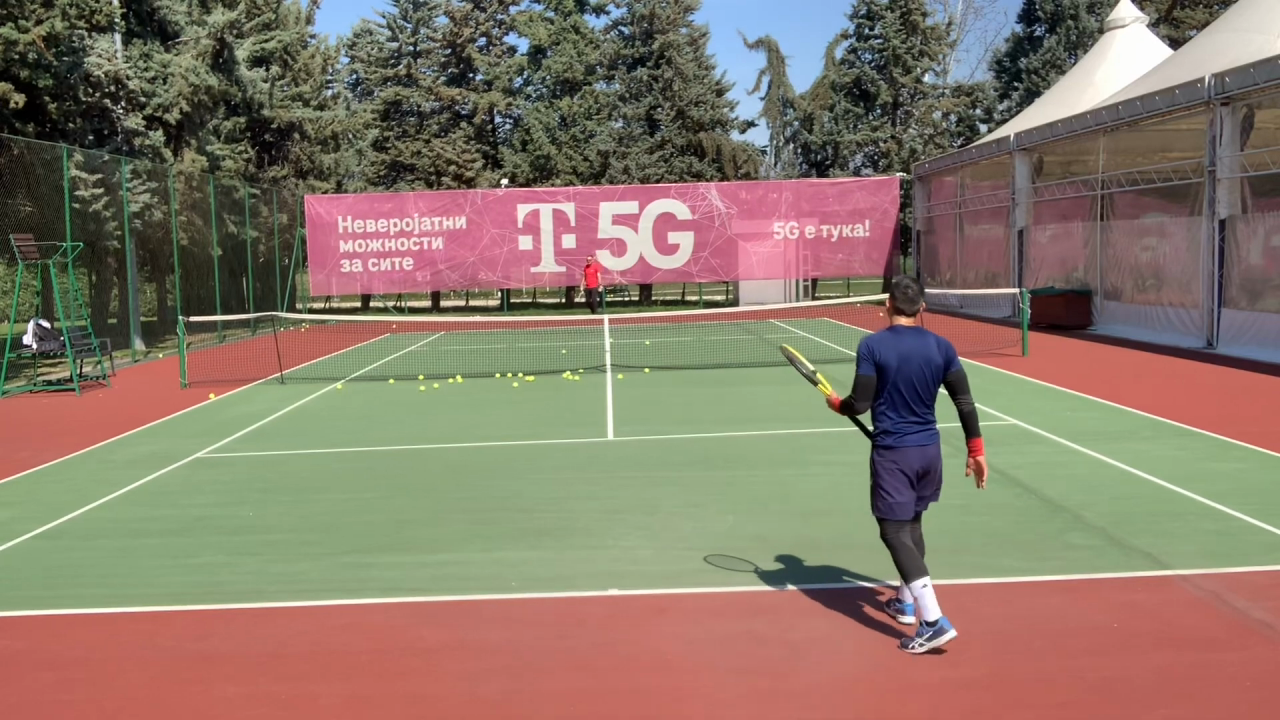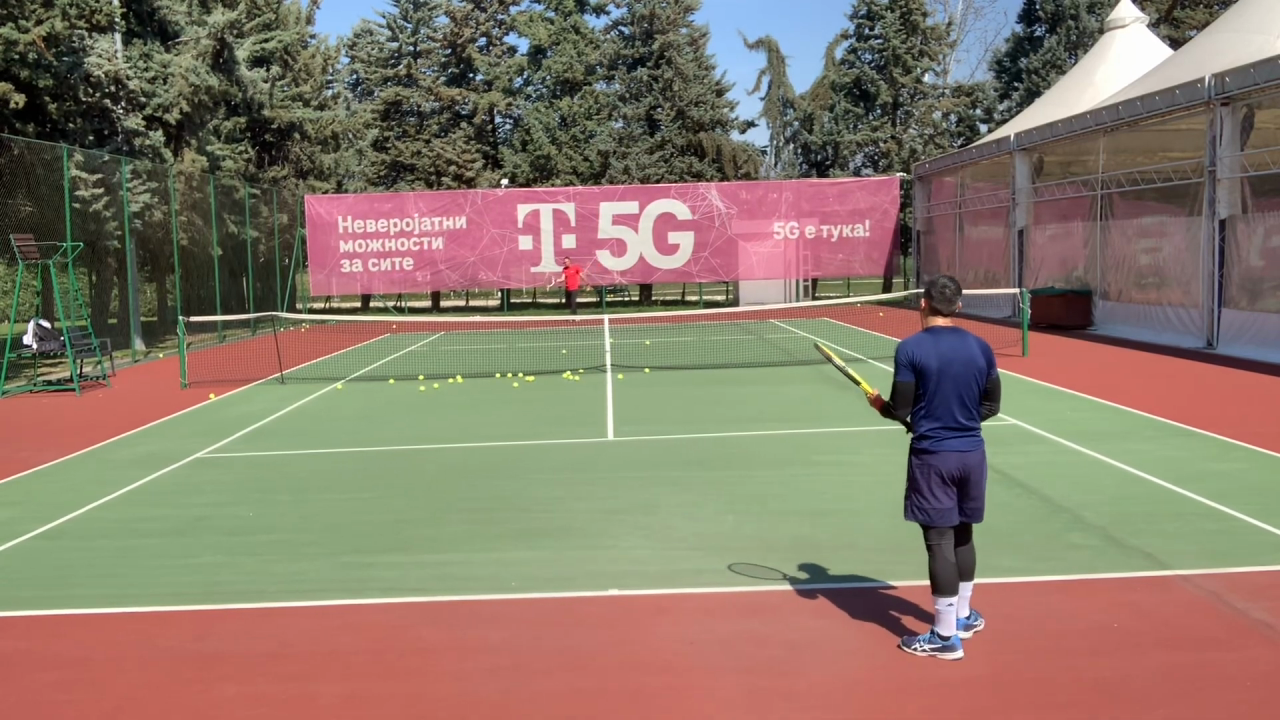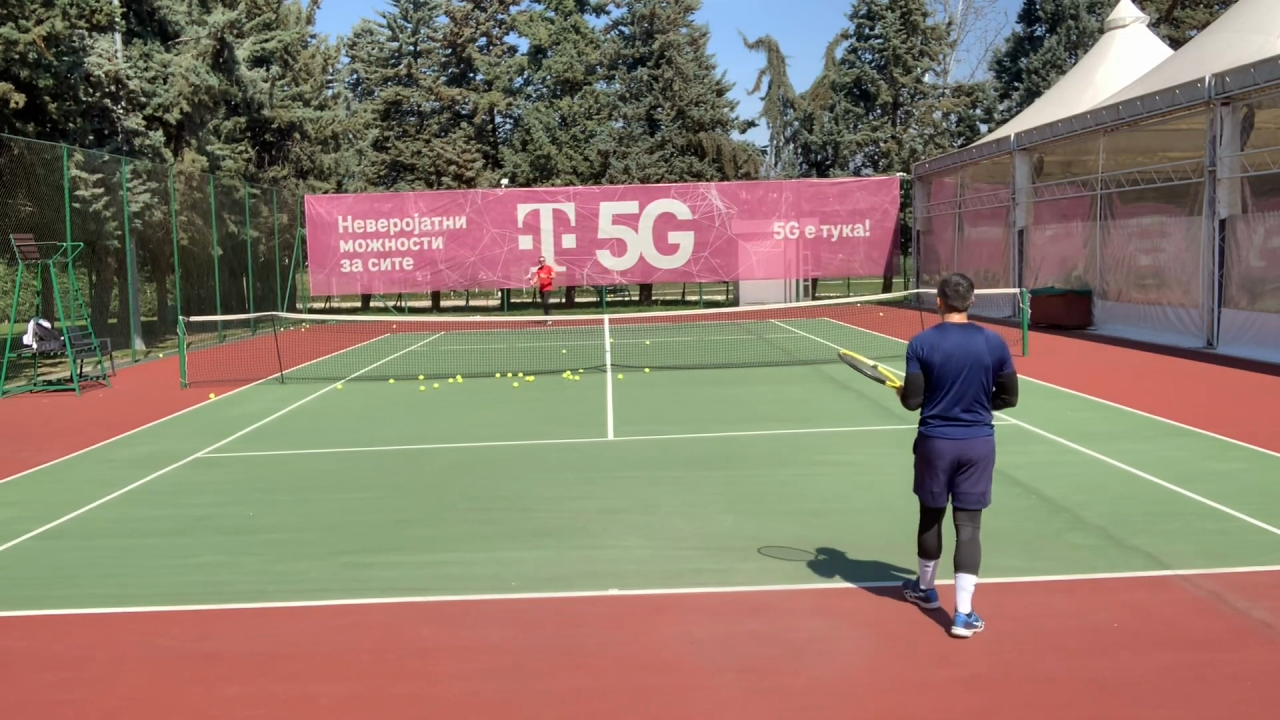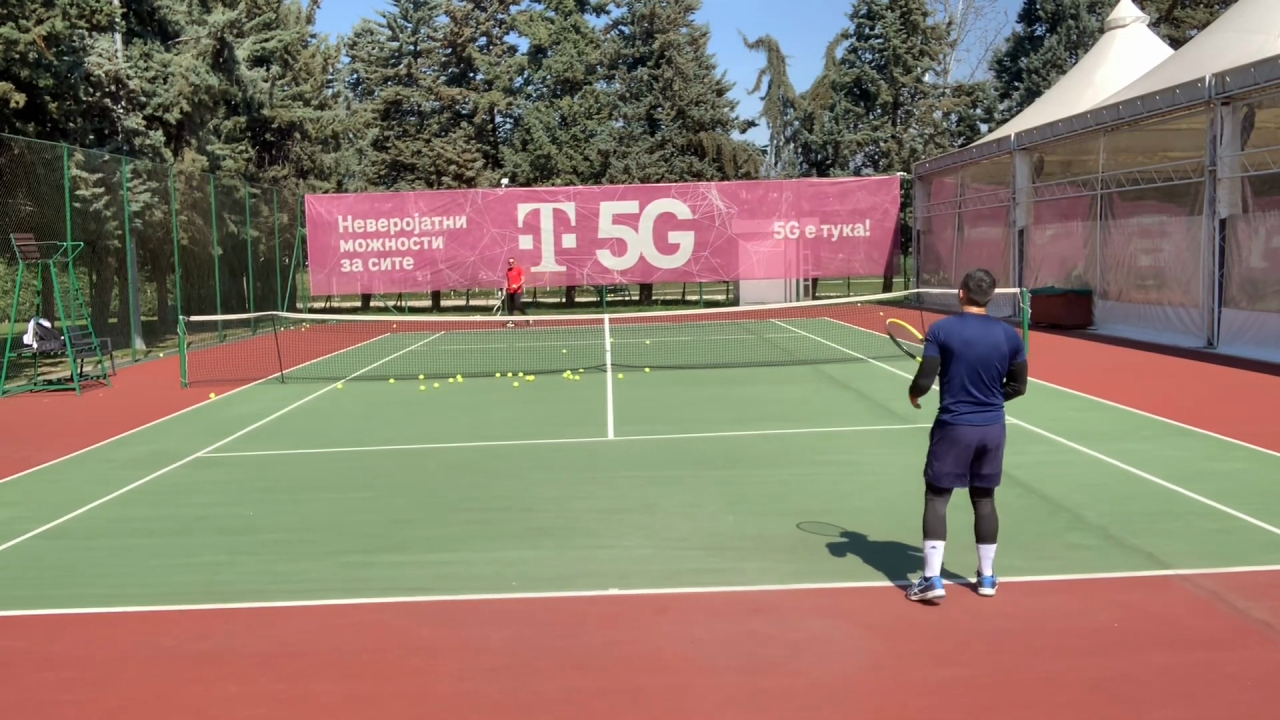
dt=1s
person 1, frame 1
left shoulder: (872, 345)
right shoulder: (942, 346)
left elbow: (858, 404)
right elbow: (965, 403)
left wrist: (836, 404)
right wrist: (976, 450)
left hip: (893, 452)
right hip: (929, 449)
left knee: (895, 532)
right knee: (911, 527)
left ankle: (935, 621)
right ankle: (906, 603)
person 1, frame 2
left shoulder: (910, 349)
right shoulder: (981, 348)
left elbow: (899, 410)
right elbow: (992, 405)
left wrist: (878, 403)
left hip: (932, 457)
right hip: (972, 453)
left knee: (940, 542)
right knee: (962, 535)
left ankle: (945, 636)
right ankle: (963, 616)
person 1, frame 3
left shoulder: (921, 343)
right shoulder: (995, 343)
left elbow: (912, 400)
right elbow: (1009, 397)
left wrist: (902, 392)
left hip: (935, 443)
right hip: (978, 443)
left knee: (930, 517)
right knee: (968, 527)
left ankle: (926, 588)
right ankle: (964, 613)
person 1, frame 4
left shoulder: (941, 329)
right shoulder: (1009, 335)
left elbow: (924, 380)
right elbow: (1018, 386)
left wrist: (914, 393)
left hip: (954, 427)
right hip: (992, 428)
left knee: (936, 498)
right knee: (984, 499)
left ankle: (931, 578)
right ankle: (987, 577)
